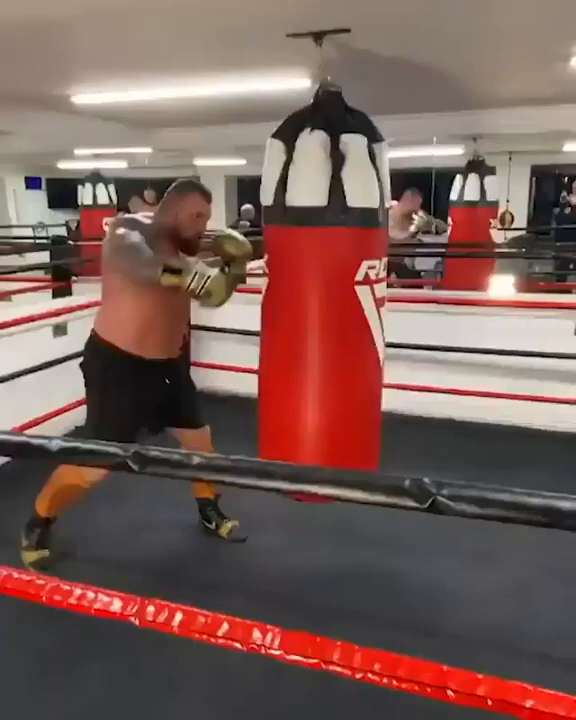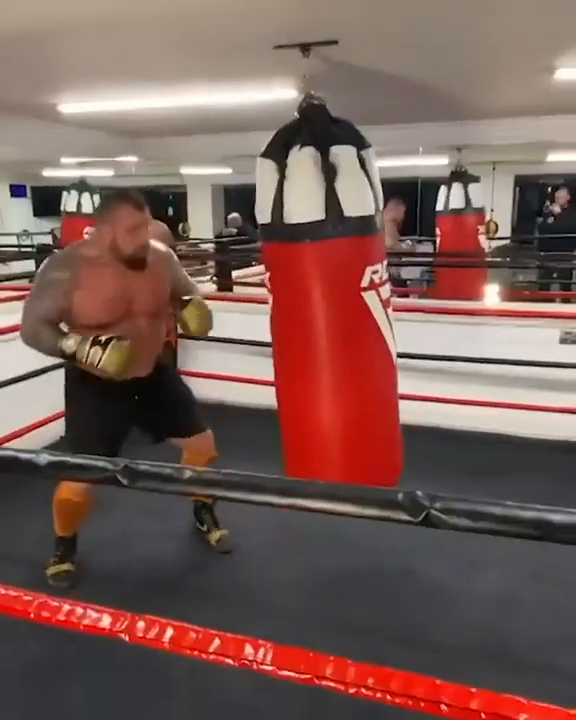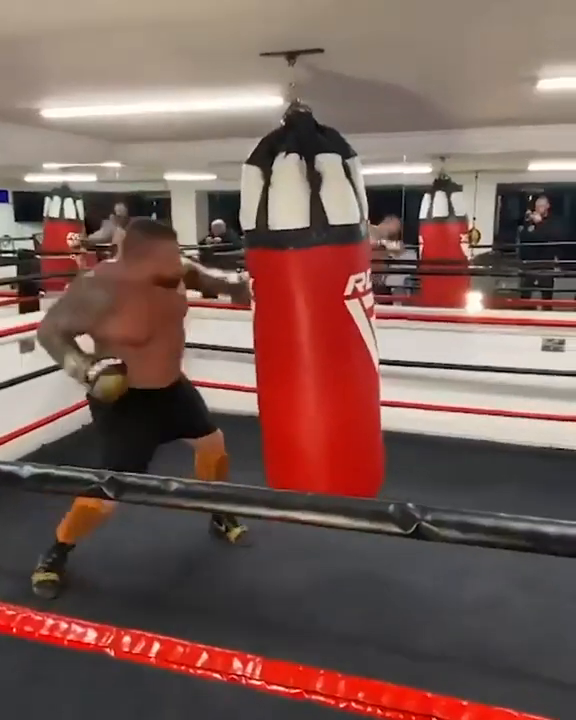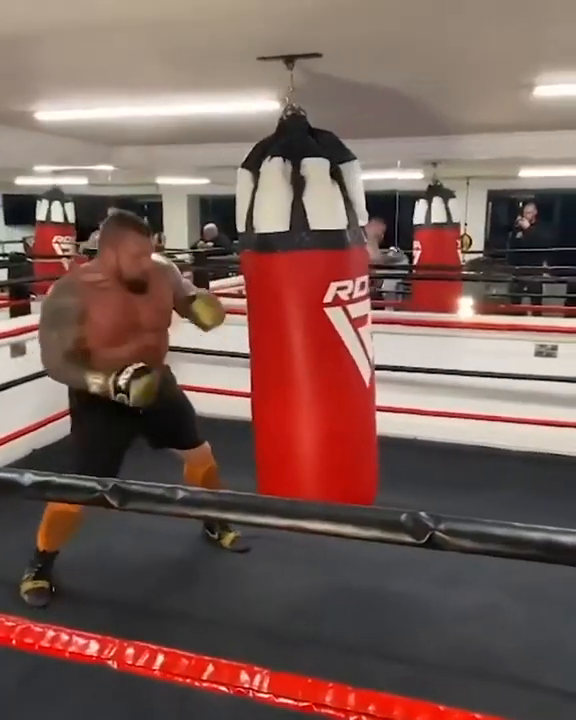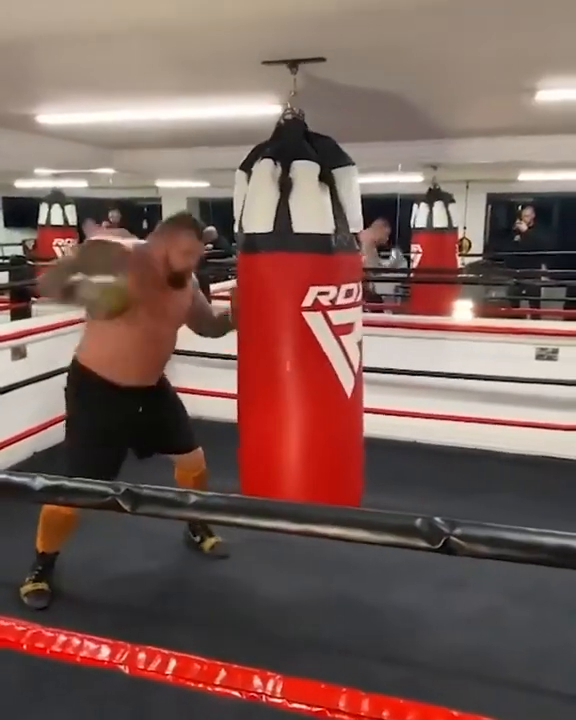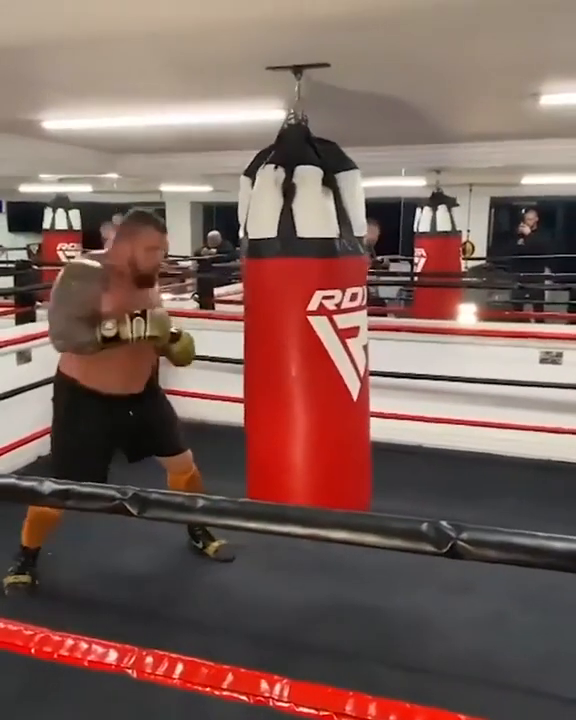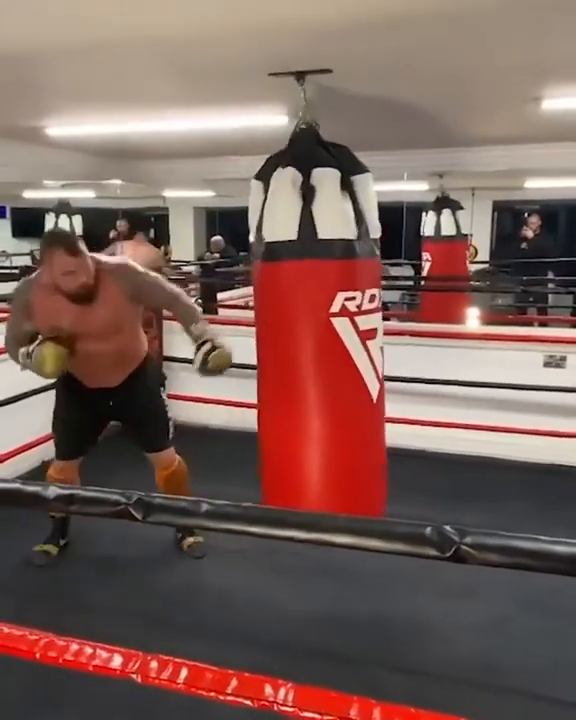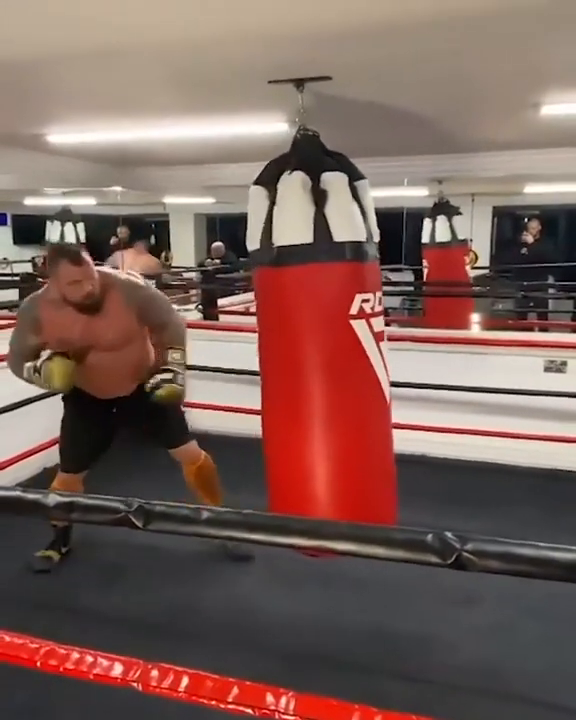
dt=0.4s
person 1, frame 1
left shoulder: (183, 250)
right shoulder: (133, 231)
left elbow: (215, 293)
right elbow: (134, 262)
left wrist: (232, 265)
right wrist: (192, 278)
left hip: (166, 363)
right hip: (116, 363)
left knee: (199, 438)
right knee: (98, 462)
left ankle: (209, 510)
right ankle: (39, 524)
person 1, frame 2
left shoulder: (161, 257)
right shoulder: (65, 268)
left elbow: (185, 296)
right elbow: (34, 328)
left wrist: (195, 312)
right wrist: (87, 346)
left hip: (154, 374)
right hip: (95, 386)
left knee: (202, 443)
right knee: (80, 476)
left ankle: (205, 516)
right ankle: (64, 546)
person 1, frame 3
left shoulder: (161, 265)
right shoulder: (102, 289)
left elbow: (191, 273)
right elbow: (50, 333)
left wrist: (227, 283)
right wrist: (86, 369)
left hip: (167, 385)
right hip: (125, 397)
left knee: (212, 441)
left ankle: (219, 517)
right ankle: (55, 554)
person 1, frame 4
left shoulder: (160, 271)
right shoulder: (70, 294)
left elbow: (187, 299)
right elbow: (57, 364)
left wrist: (201, 304)
right wrist: (114, 383)
left hip: (156, 385)
right hip: (101, 399)
left knee: (200, 454)
left ankle: (214, 525)
right ankle: (40, 563)
person 1, frame 5
left shoulder: (186, 283)
right shoulder: (114, 254)
left elbow: (208, 326)
right elbow: (51, 282)
left wrist: (234, 316)
right wrist: (87, 287)
left hip: (150, 389)
right hip: (97, 390)
left knee: (192, 460)
left ankle: (196, 529)
right ankle: (42, 566)
person 1, frame 6
left shoulder: (144, 275)
right shoulder: (83, 275)
right elbow: (64, 336)
left wrist: (170, 341)
right wrist: (128, 328)
left hip: (141, 393)
right hip: (84, 397)
left knee: (182, 463)
left ankle: (199, 533)
person 1, frame 7
left shoulder: (120, 274)
right shoulder: (30, 295)
left elbow: (174, 300)
right elbow: (14, 344)
left wrist: (203, 338)
right wrist: (35, 356)
left hip: (135, 376)
right hip: (77, 384)
left knee: (163, 457)
right knee: (65, 463)
left ankle: (183, 525)
right ankle: (59, 530)
person 1, frame 8
left shoulder: (127, 288)
right shoulder: (36, 311)
left elbow: (171, 324)
right elbow: (17, 361)
left wrist: (174, 368)
right wrist: (43, 372)
left hip: (146, 387)
right hip: (87, 398)
left knee: (190, 454)
right knee: (70, 474)
right ankle: (59, 538)
